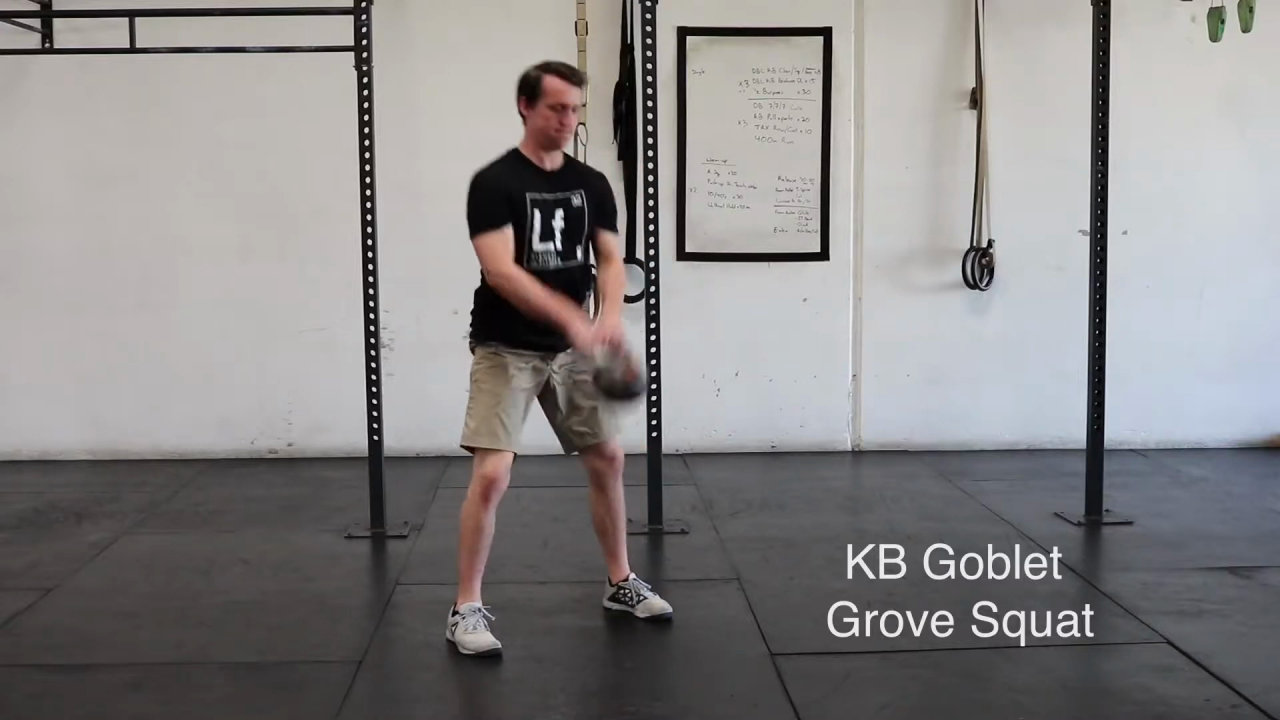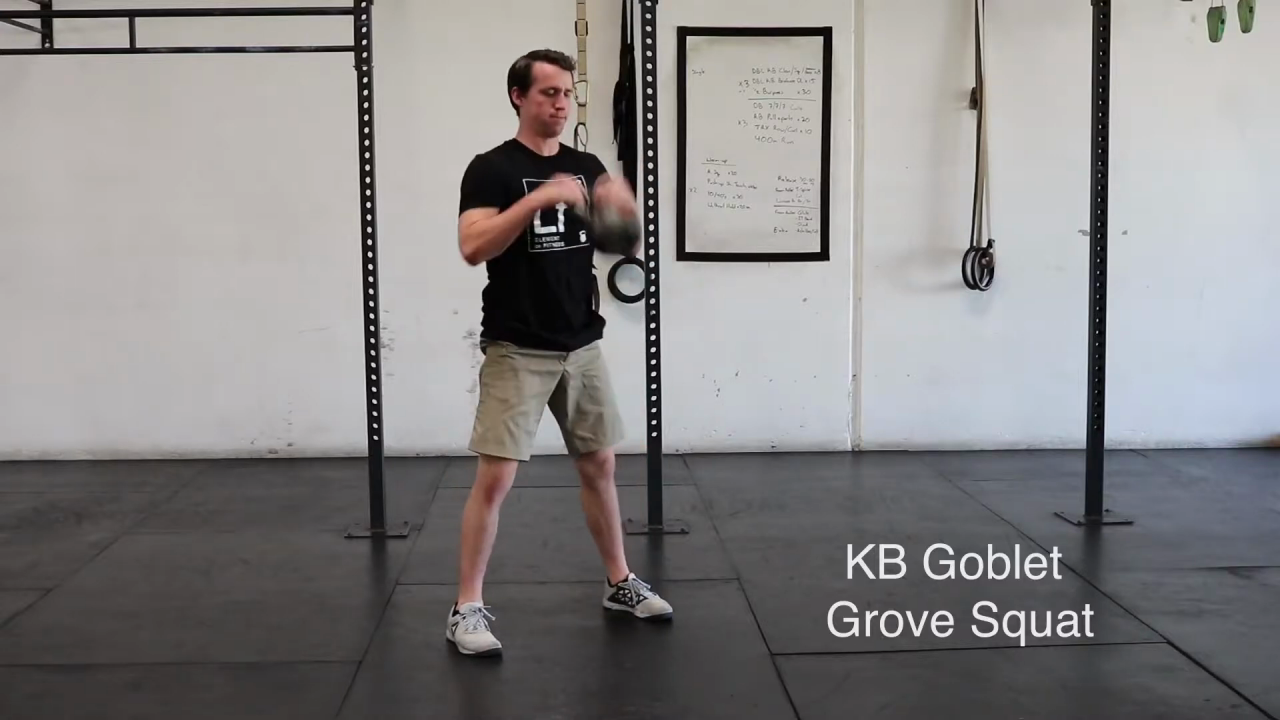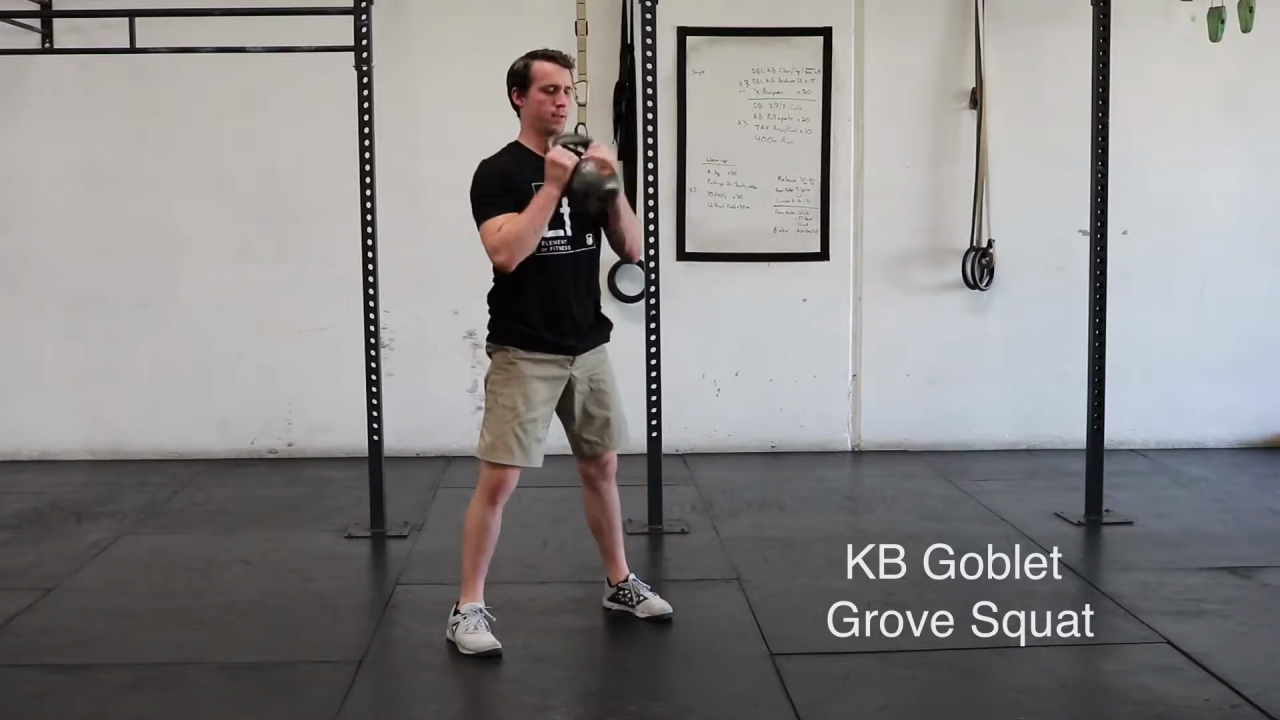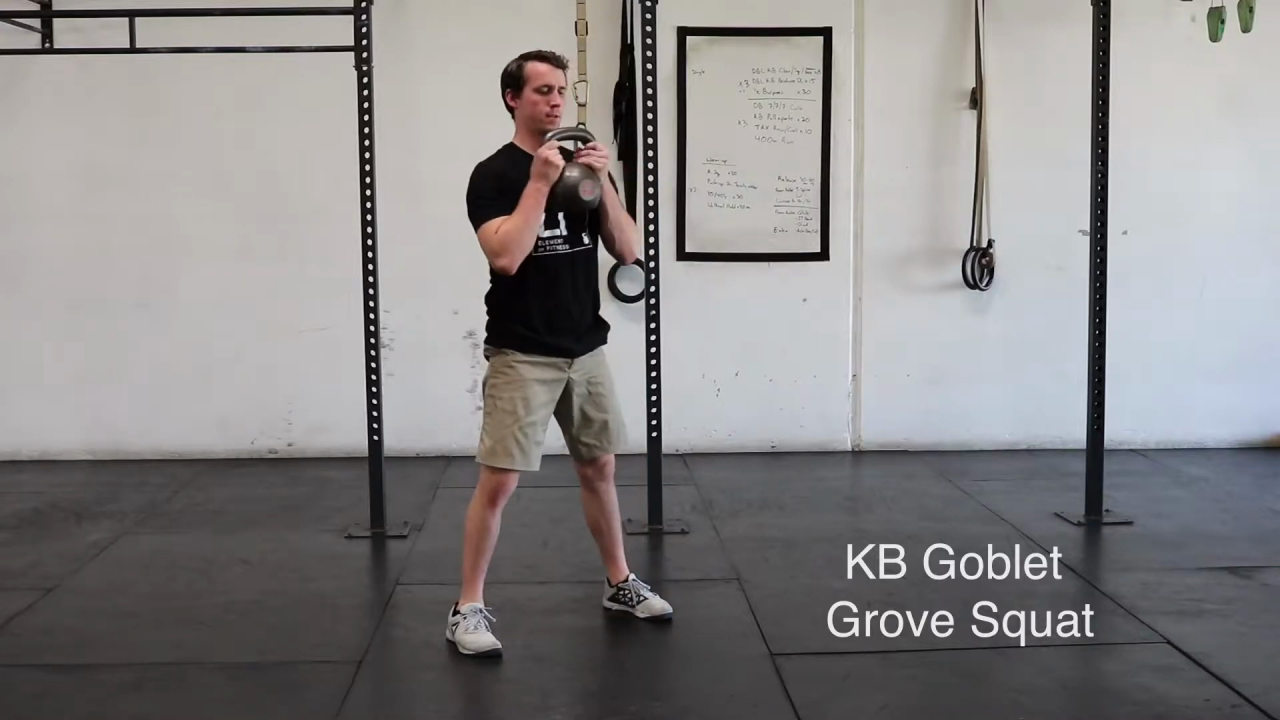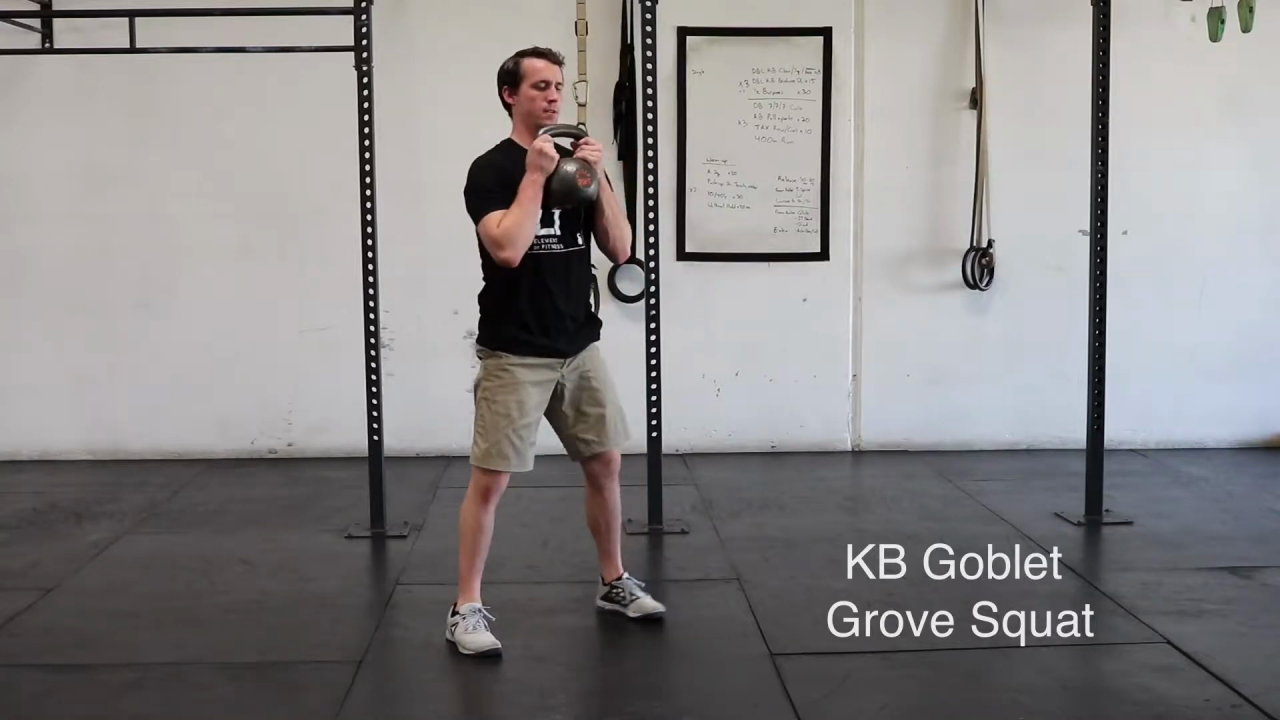
dt=0.2s
person 1, frame 1
left shoulder: (590, 181)
right shoulder: (496, 180)
left elbow: (611, 262)
right elbow: (500, 272)
left wrist: (610, 319)
right wrist: (571, 318)
left hip: (570, 348)
right hip: (504, 349)
left knee: (609, 461)
right knee: (491, 476)
left ankle: (621, 583)
right ankle: (466, 607)
person 1, frame 2
left shoulder: (586, 164)
right shoulder: (491, 168)
right elbow: (472, 246)
left wrist: (622, 208)
right wrist: (541, 198)
left hip: (581, 344)
right hip: (517, 350)
left knee: (599, 466)
right knee: (495, 477)
left ankle: (620, 583)
right ankle: (467, 608)
person 1, frame 3
left shoulder: (586, 164)
right shoulder: (498, 172)
left elbow: (632, 250)
right elbow: (506, 255)
right wrist: (551, 186)
left hip: (588, 347)
right hip: (523, 353)
left knee: (602, 468)
right knee: (498, 480)
left ankle: (620, 583)
right ankle: (468, 608)
person 1, frame 4
left shoulder: (584, 167)
right shoulder: (495, 174)
left elbow: (626, 250)
right elbow: (506, 257)
left wrist: (602, 181)
right wrist: (539, 181)
left hip: (585, 349)
right hip: (522, 355)
left knee: (600, 470)
right knee: (497, 482)
left ankle: (619, 582)
right ankle: (468, 608)
person 1, frame 5
left shoulder: (580, 164)
right shoulder: (491, 170)
left elbow: (620, 250)
right elbow: (507, 250)
left wrist: (597, 176)
right wrist: (535, 174)
left hip: (578, 348)
right hip: (514, 354)
left knee: (605, 465)
right knee: (490, 481)
left ankle: (614, 582)
right ankle: (466, 608)
